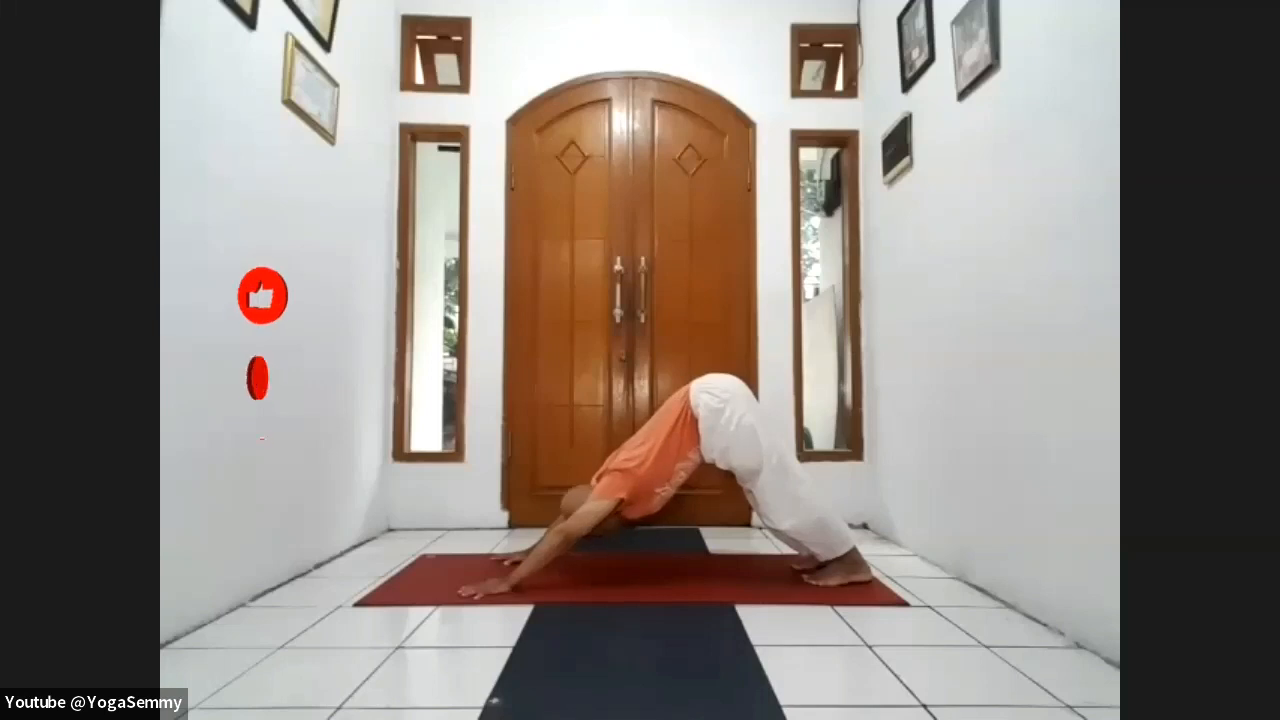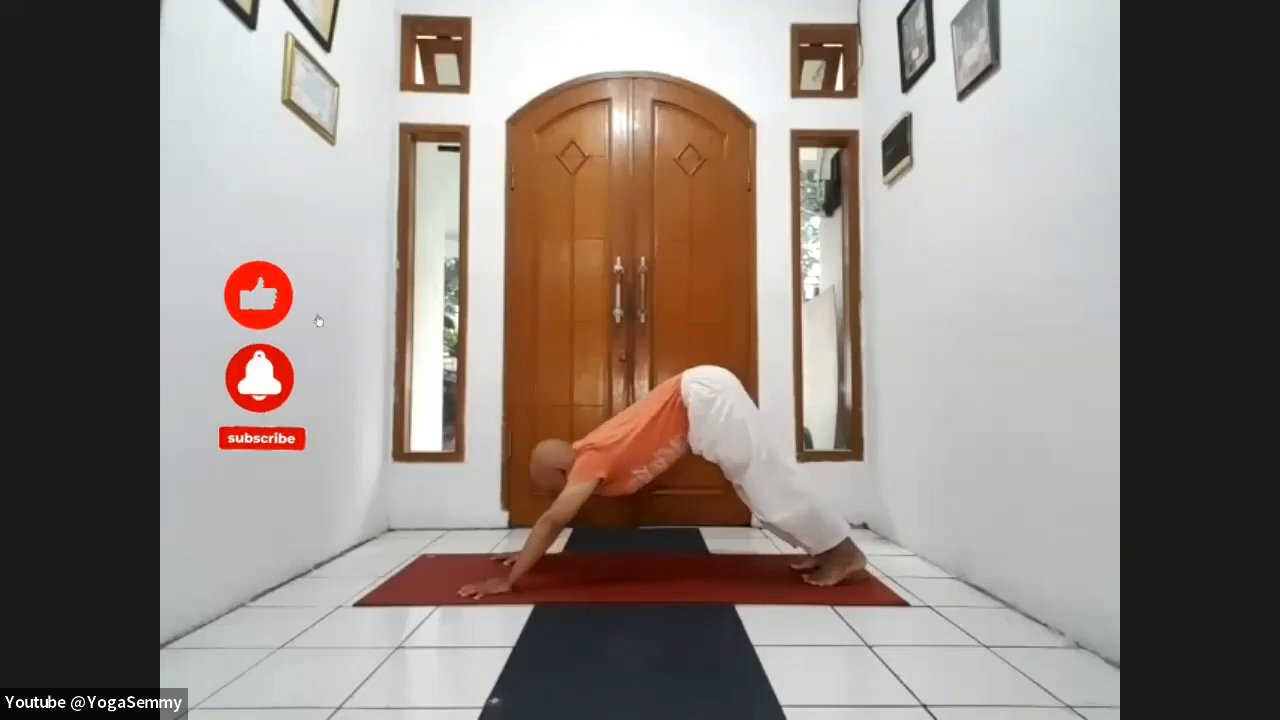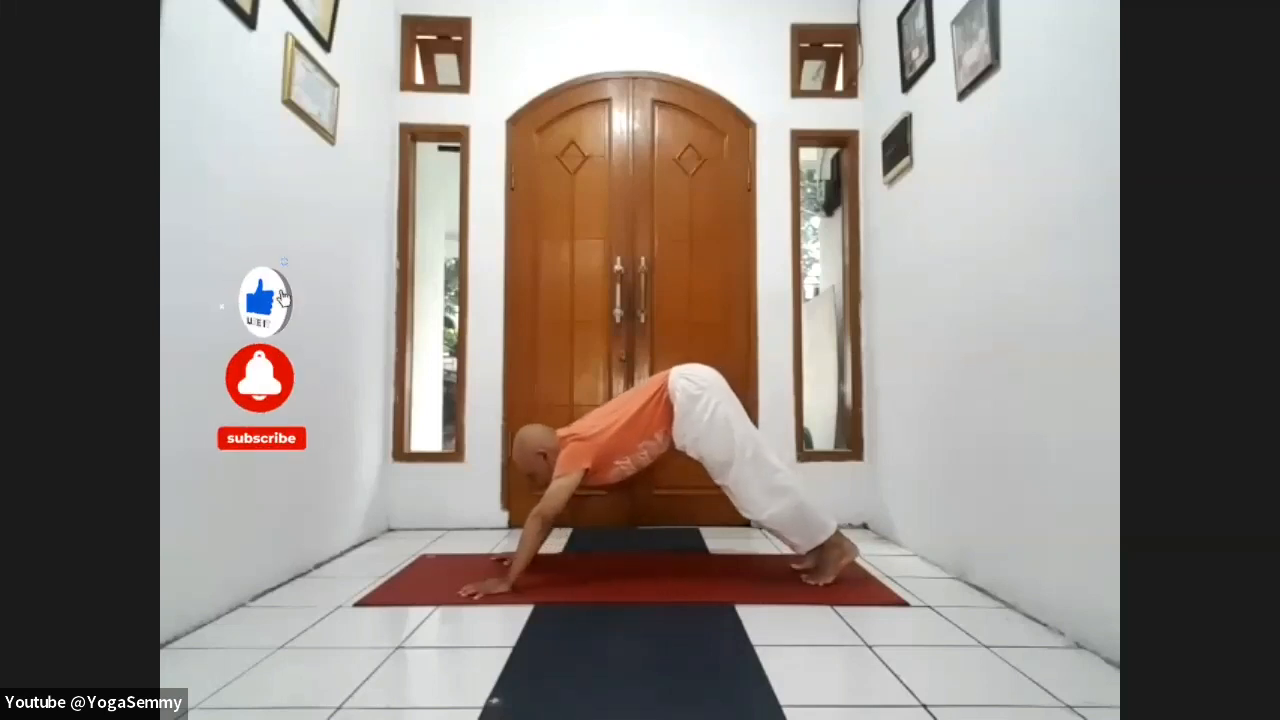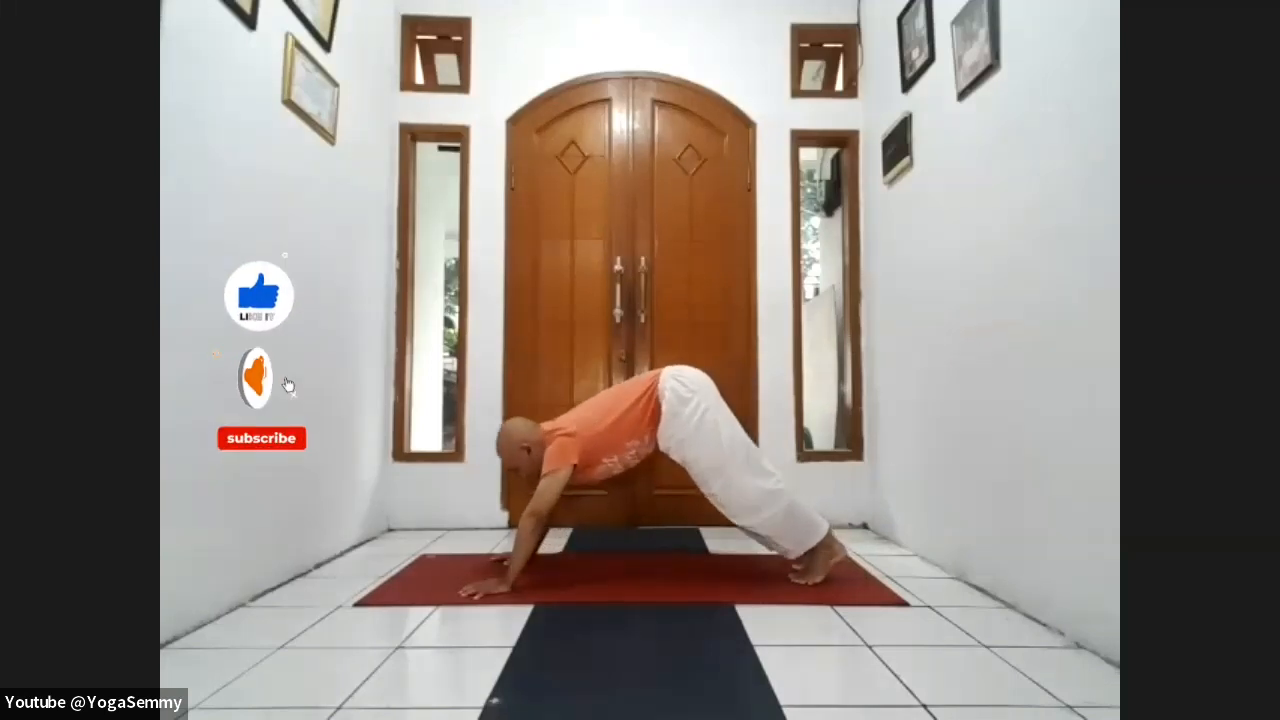
dt=0.7s
person 1, frame 1
left shoulder: (616, 485)
right shoulder: (611, 484)
left elbow: (567, 533)
right elbow: (566, 524)
left wrist: (510, 581)
right wrist: (535, 552)
left hip: (715, 406)
right hip: (712, 401)
left knee: (775, 485)
right knee: (769, 482)
left ankle: (849, 560)
right ankle: (825, 550)
person 1, frame 2
left shoulder: (590, 461)
right shoulder: (585, 456)
left elbow: (553, 520)
right elbow: (555, 519)
left wrist: (508, 580)
right wrist: (527, 555)
left hip: (704, 397)
right hip: (702, 394)
left knee: (767, 478)
right knee: (761, 477)
left ankle: (843, 552)
right ankle: (826, 548)
person 1, frame 3
left shoulder: (573, 451)
right shoulder: (567, 444)
left elbow: (541, 516)
right elbow: (547, 515)
left wrist: (507, 579)
right wrist: (524, 555)
left hip: (690, 395)
right hip: (686, 393)
left knee: (754, 478)
right knee: (749, 476)
left ankle: (833, 544)
right ankle: (819, 545)
person 1, frame 4
left shoulder: (560, 446)
right shoulder: (556, 438)
left elbow: (535, 514)
right elbow: (542, 513)
left wrist: (506, 579)
right wrist: (523, 556)
left hip: (678, 397)
right hip: (676, 394)
left knee: (740, 482)
right knee: (735, 481)
left ankle: (821, 544)
right ankle: (807, 543)
